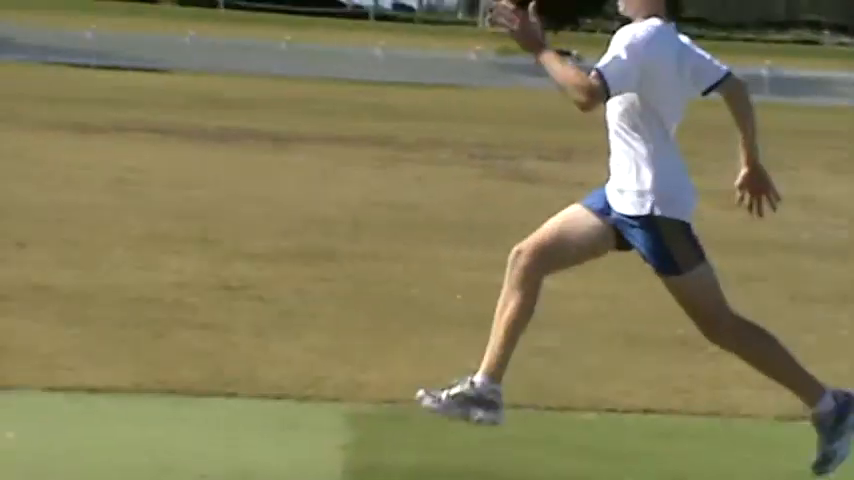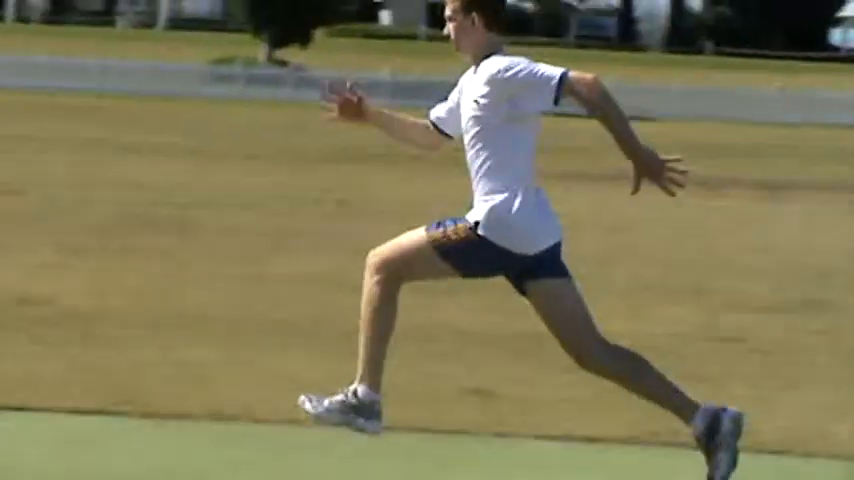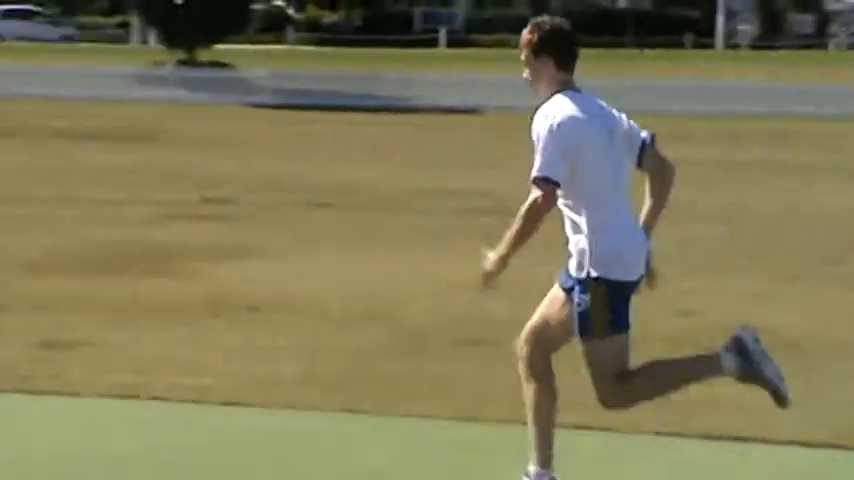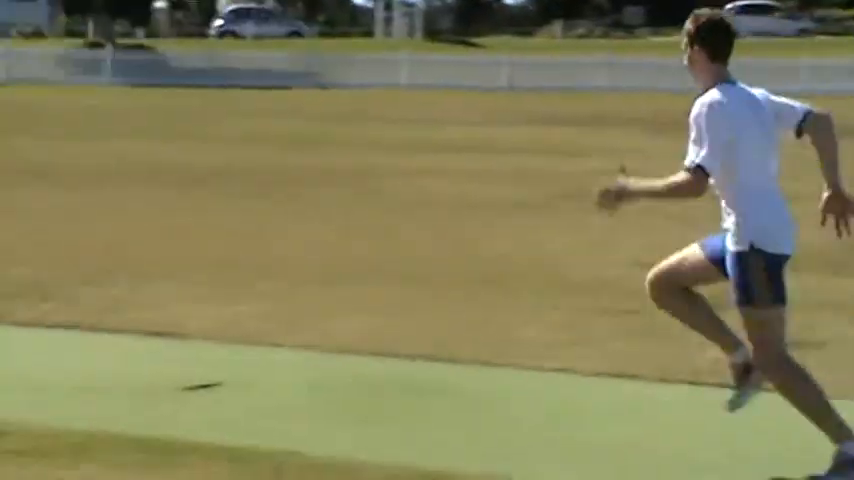
dt=0.4s
person 1, frame 1
right shoulder: (675, 45)
left elbow: (587, 95)
right elbow: (736, 89)
left wrist: (538, 47)
right wrist: (751, 164)
left hip: (652, 202)
right hip: (623, 194)
left knee: (720, 326)
right knee: (527, 257)
right ankle: (482, 390)
person 1, frame 2
left shoulder: (503, 73)
right shoulder: (473, 80)
left elbow: (589, 85)
right elbow: (430, 134)
left wrist: (639, 154)
right wrist: (368, 115)
left hip: (497, 228)
right hip: (532, 234)
left knee: (381, 266)
right knee: (590, 354)
left ankle: (364, 399)
right ankle: (705, 420)
person 1, frame 3
left shoulder: (550, 117)
right shoulder: (604, 114)
left elbow: (541, 199)
right elbow: (662, 168)
left wrist: (500, 257)
right wrist: (641, 241)
left hip: (599, 264)
right hip: (622, 259)
left knee: (615, 394)
right knee: (531, 347)
left ankle: (730, 357)
person 1, frame 4
left shoulder: (709, 108)
right shoulder: (759, 100)
left elbow: (694, 185)
left wrist: (630, 190)
left hip: (755, 238)
right hip: (760, 237)
left knee: (773, 359)
right knee: (660, 282)
right ankle: (741, 358)
